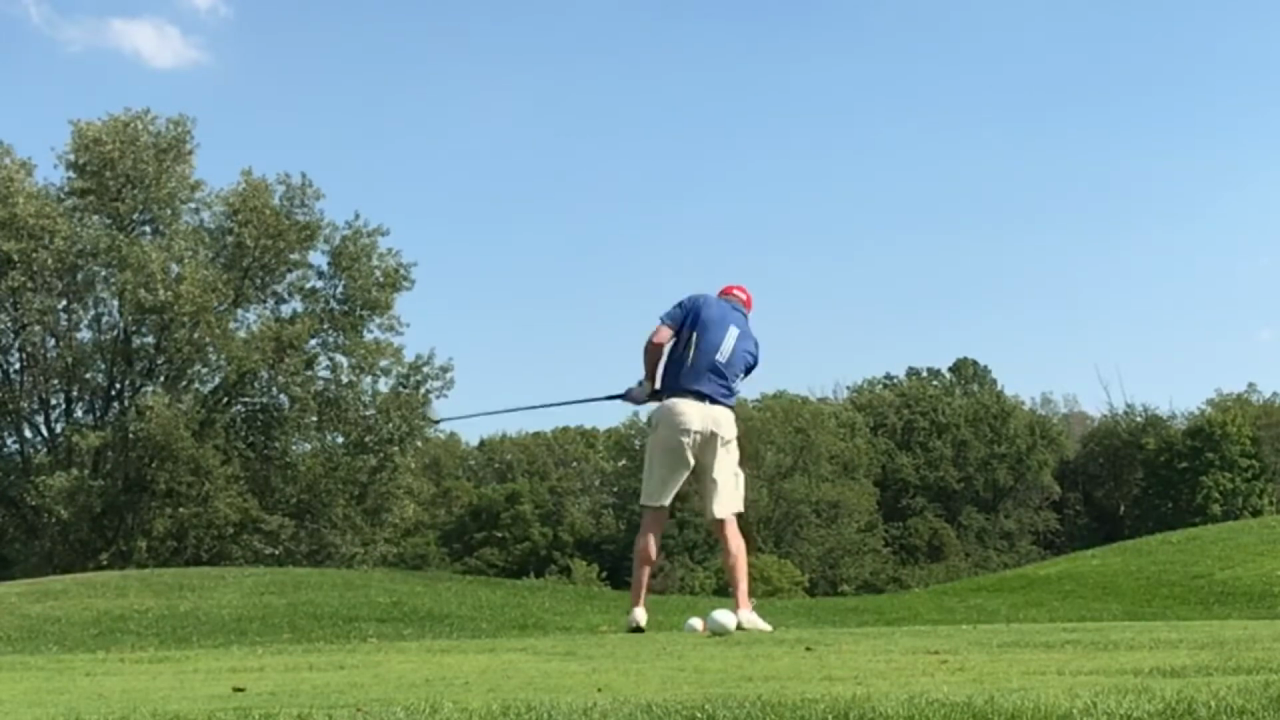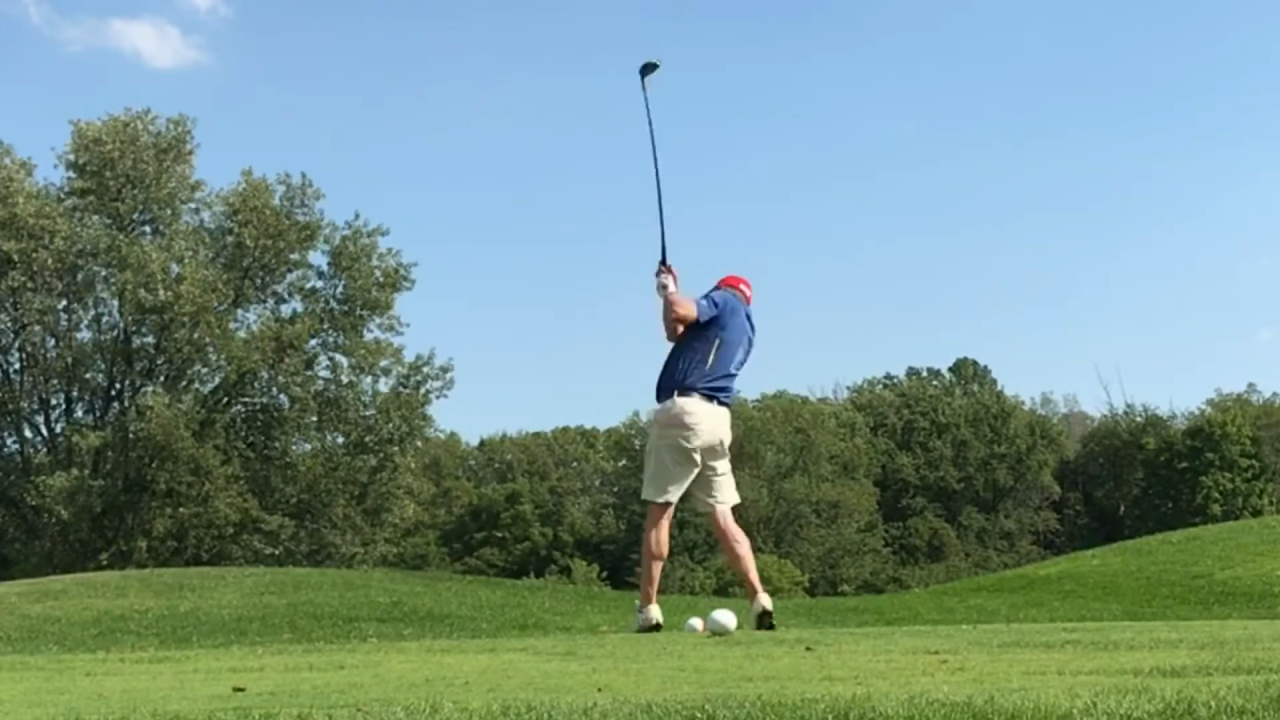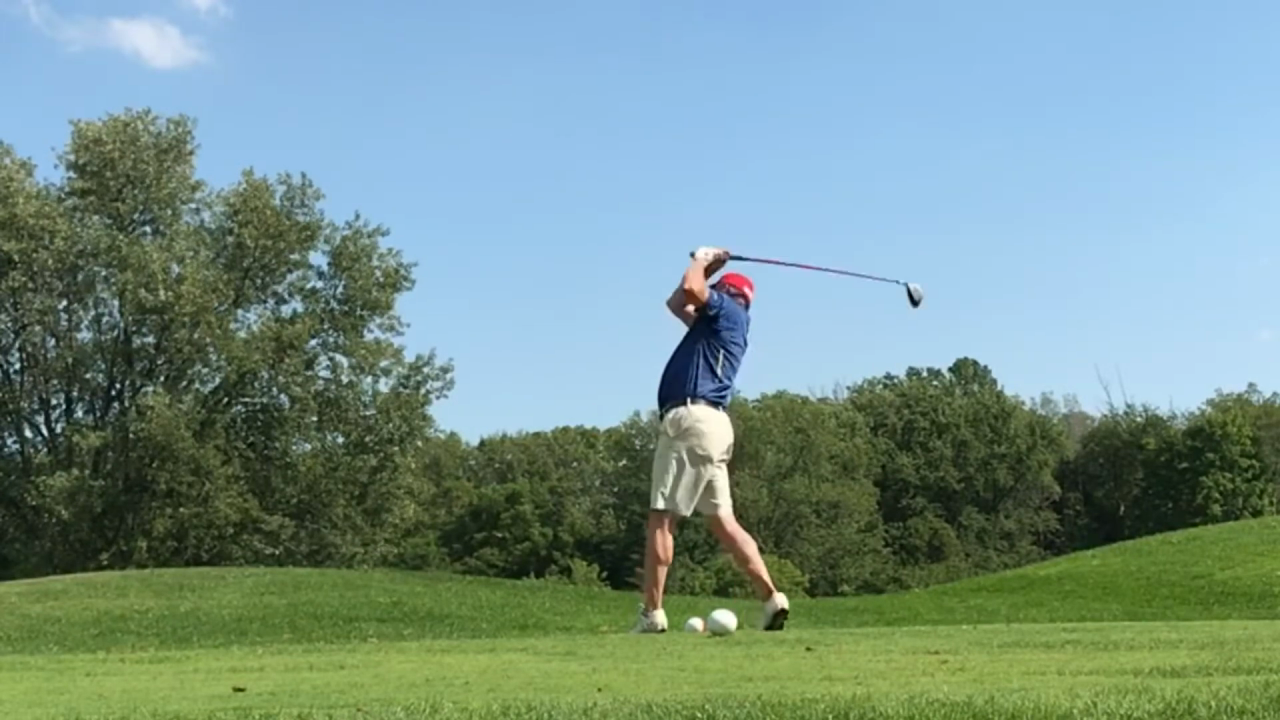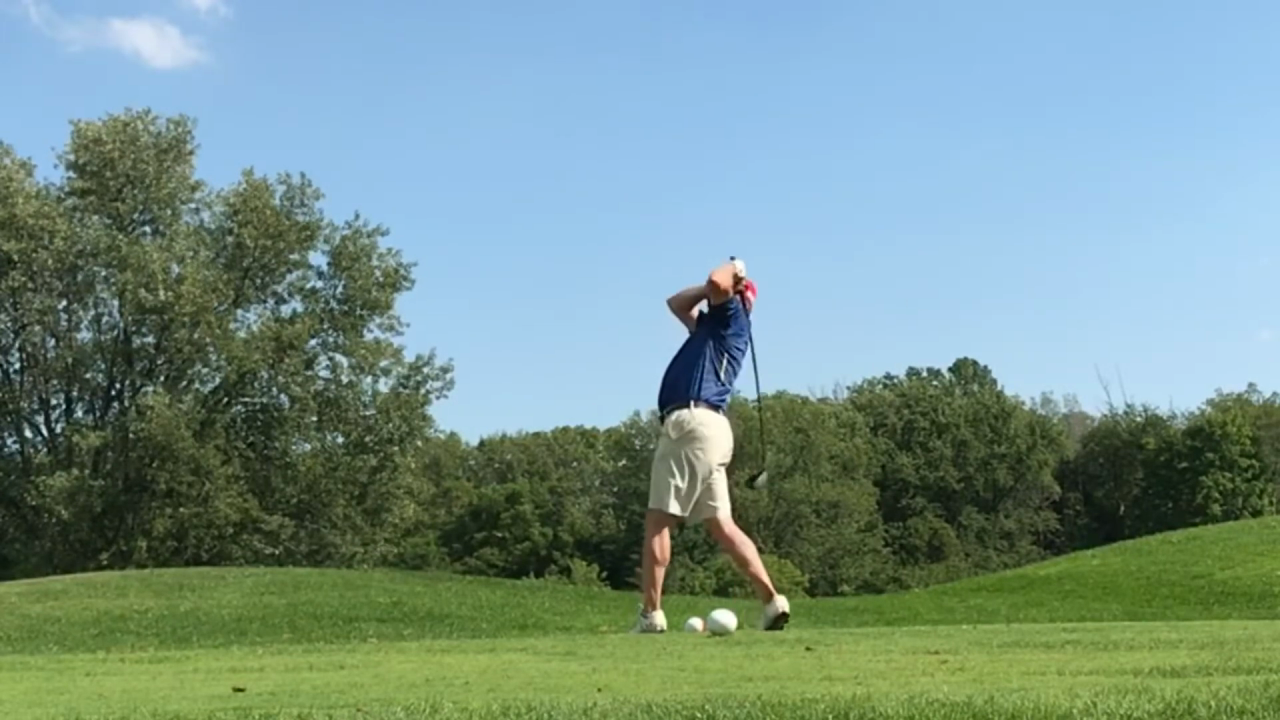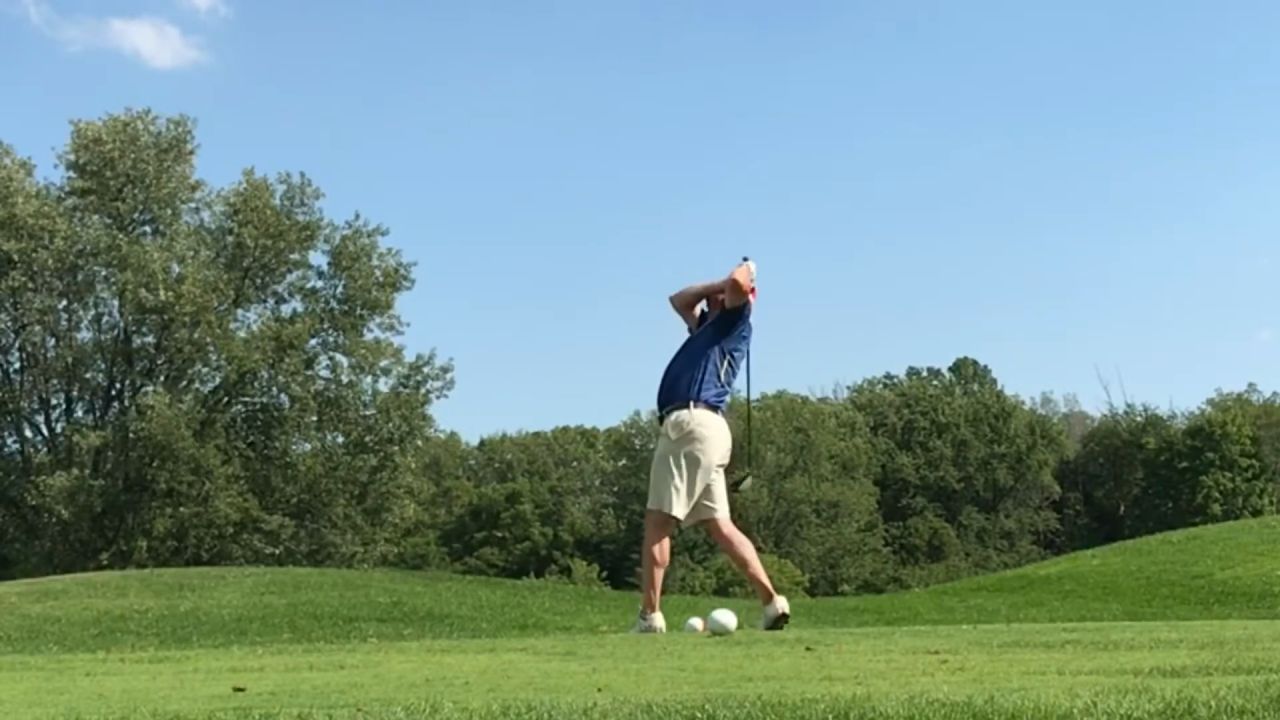
dt=0.1s
person 1, frame 1
left shoulder: (703, 303)
right shoulder: (751, 344)
left elbow: (657, 341)
left wrist: (648, 383)
left hip: (677, 414)
right hip: (718, 421)
left knee: (653, 518)
right knee: (725, 522)
left ankle: (637, 610)
right ankle: (744, 609)
person 1, frame 2
left shoulder: (721, 300)
right shoulder: (746, 330)
left elbow: (679, 314)
right elbow: (681, 335)
left wrist: (669, 290)
right wrist: (671, 292)
left hip: (680, 412)
right hip: (715, 420)
left knee: (658, 512)
right knee: (722, 518)
left ankle: (649, 607)
right ankle: (757, 597)
person 1, frame 3
left shoulder: (727, 309)
right shoulder: (715, 320)
left elbow: (689, 289)
right elbow: (677, 304)
left wrist: (700, 262)
right wrist: (709, 265)
left hip: (690, 420)
right hip: (709, 423)
left knee: (660, 518)
right knee: (724, 521)
left ankle: (652, 612)
right ankle: (771, 597)
person 1, frame 4
left shoulder: (733, 315)
right shoulder: (714, 323)
left elbow: (716, 284)
right elbow: (677, 304)
left wrist: (729, 272)
right wrist: (725, 275)
left hip: (692, 422)
right hip: (709, 426)
left knee: (658, 520)
right knee: (722, 524)
left ankle: (651, 613)
right ankle: (772, 599)
person 1, frame 5
left shoulder: (738, 318)
right shoulder: (712, 323)
left elbow: (740, 285)
right elbow: (678, 300)
left wrist: (744, 272)
right wrist: (724, 282)
left hip: (692, 424)
right hip: (706, 427)
left knee: (658, 521)
right knee: (720, 525)
left ankle: (650, 615)
right ankle: (772, 601)
